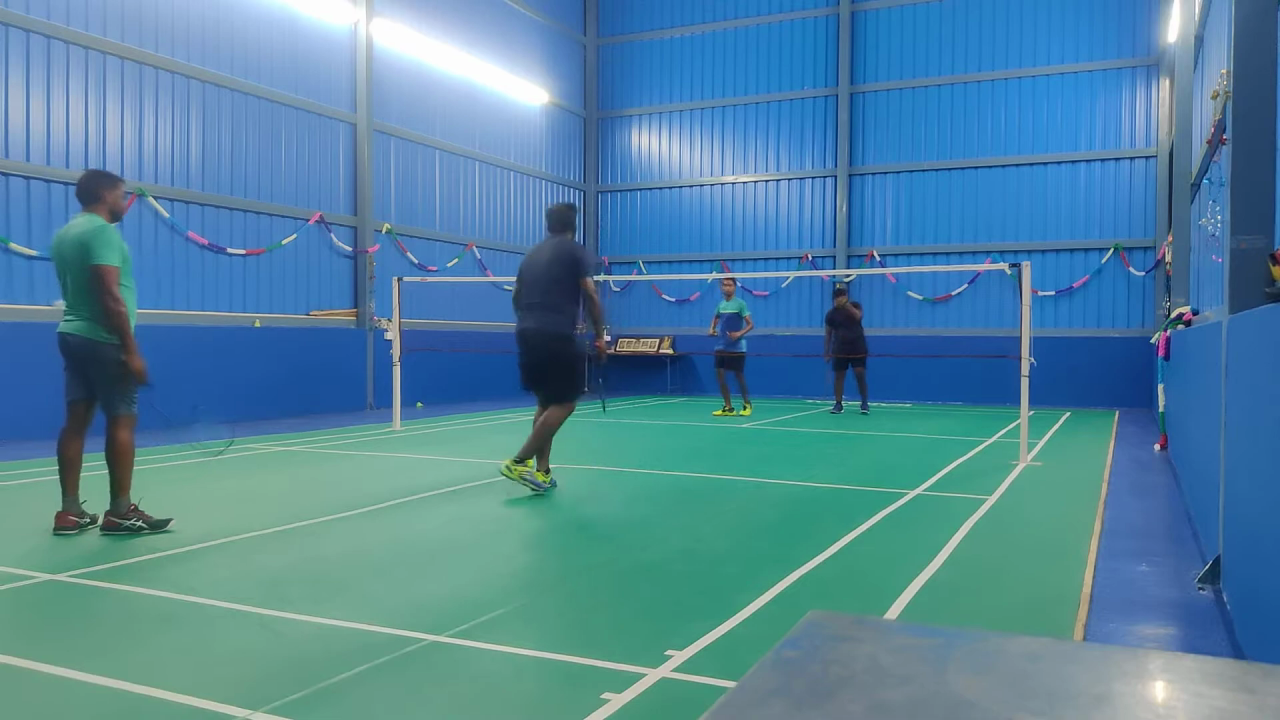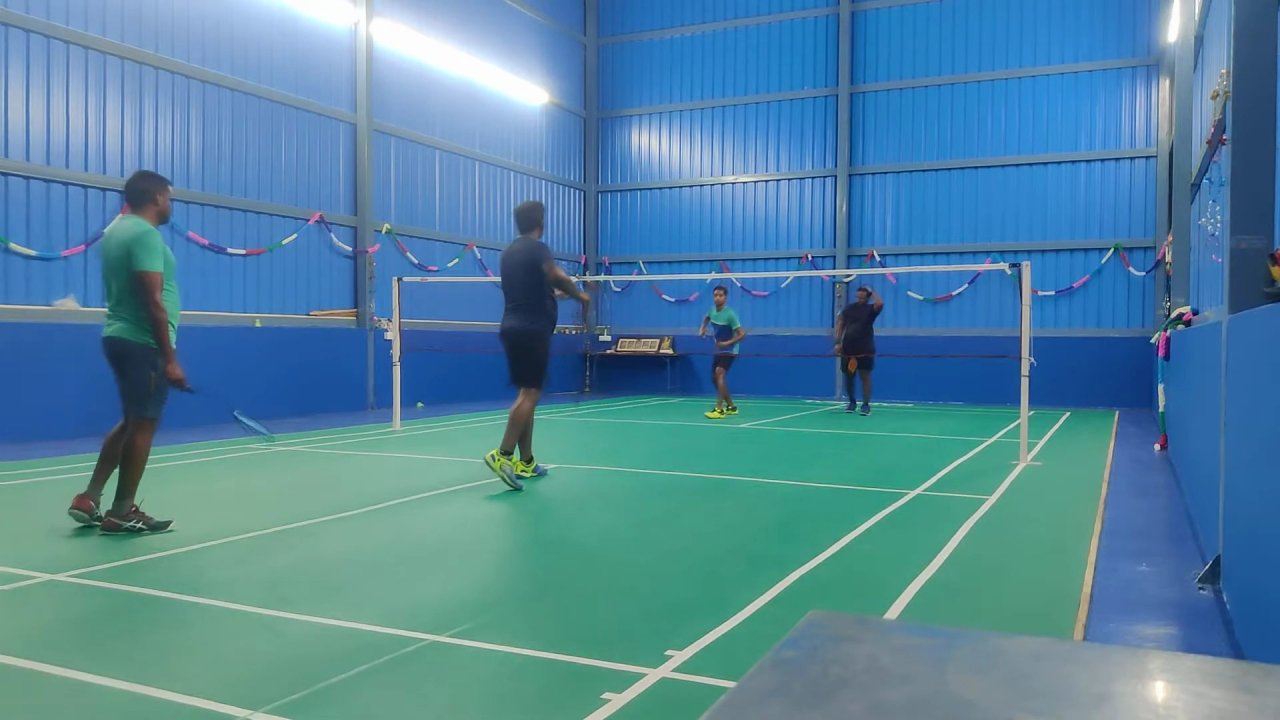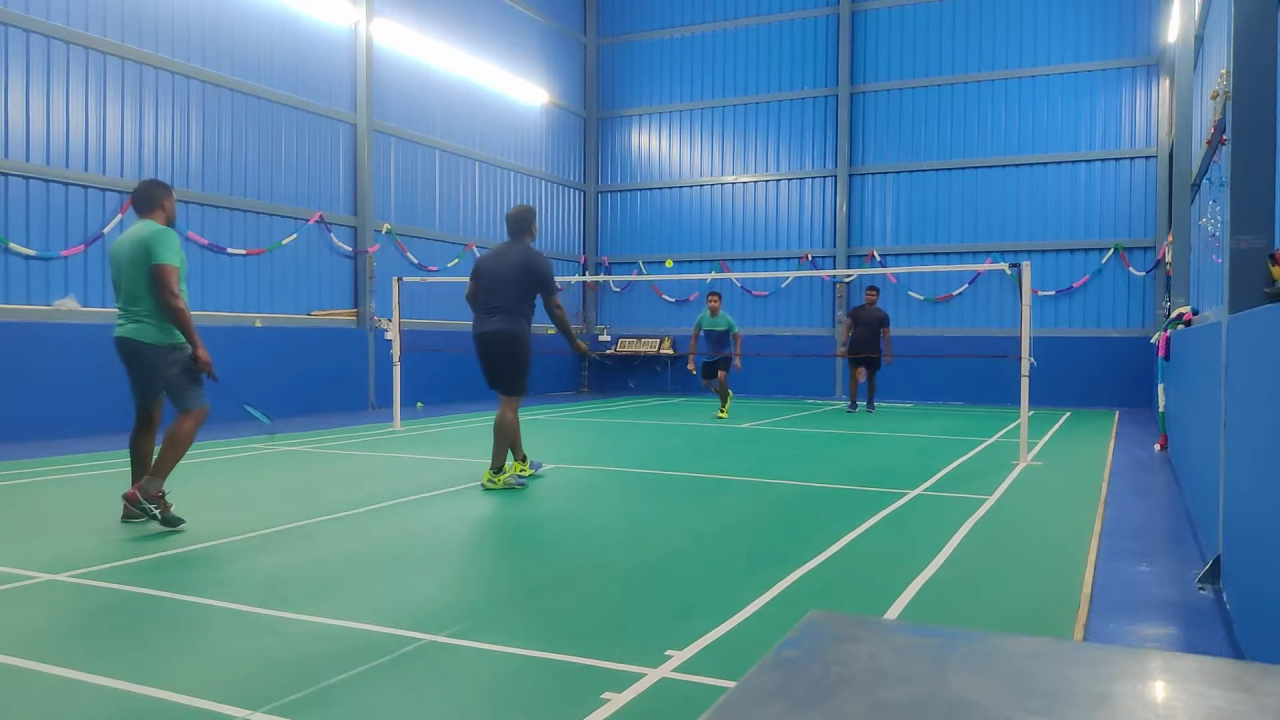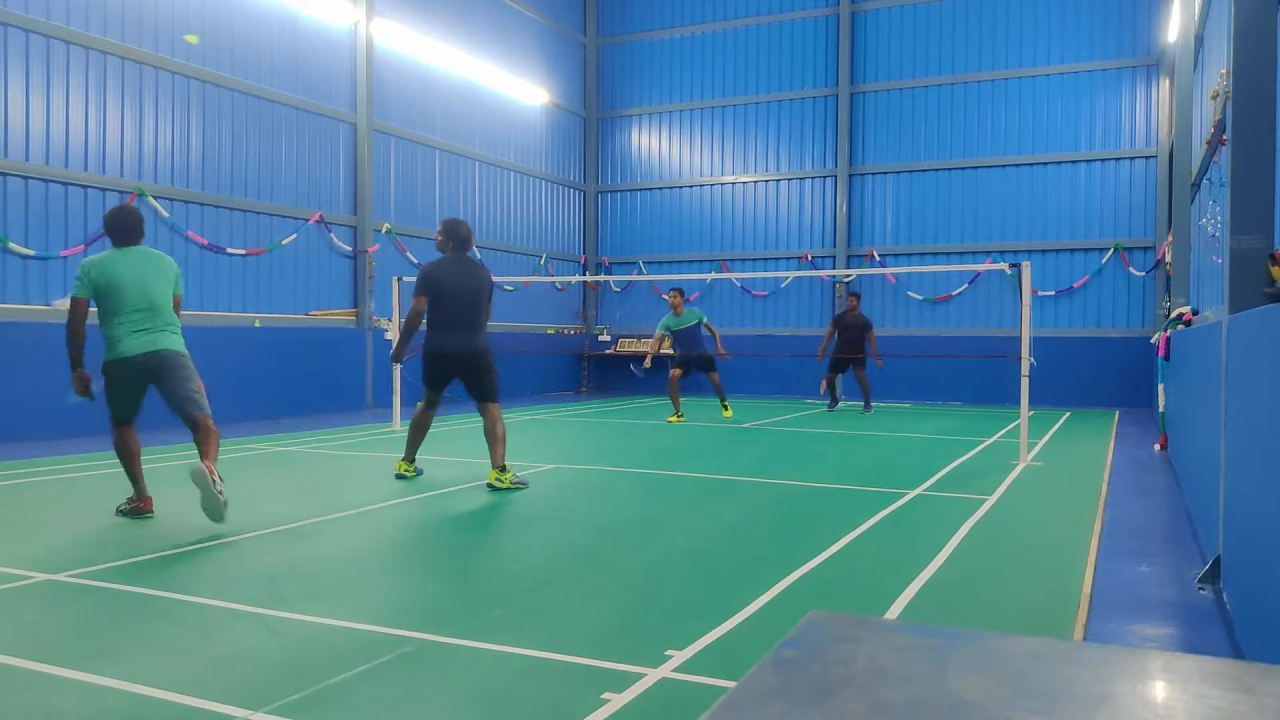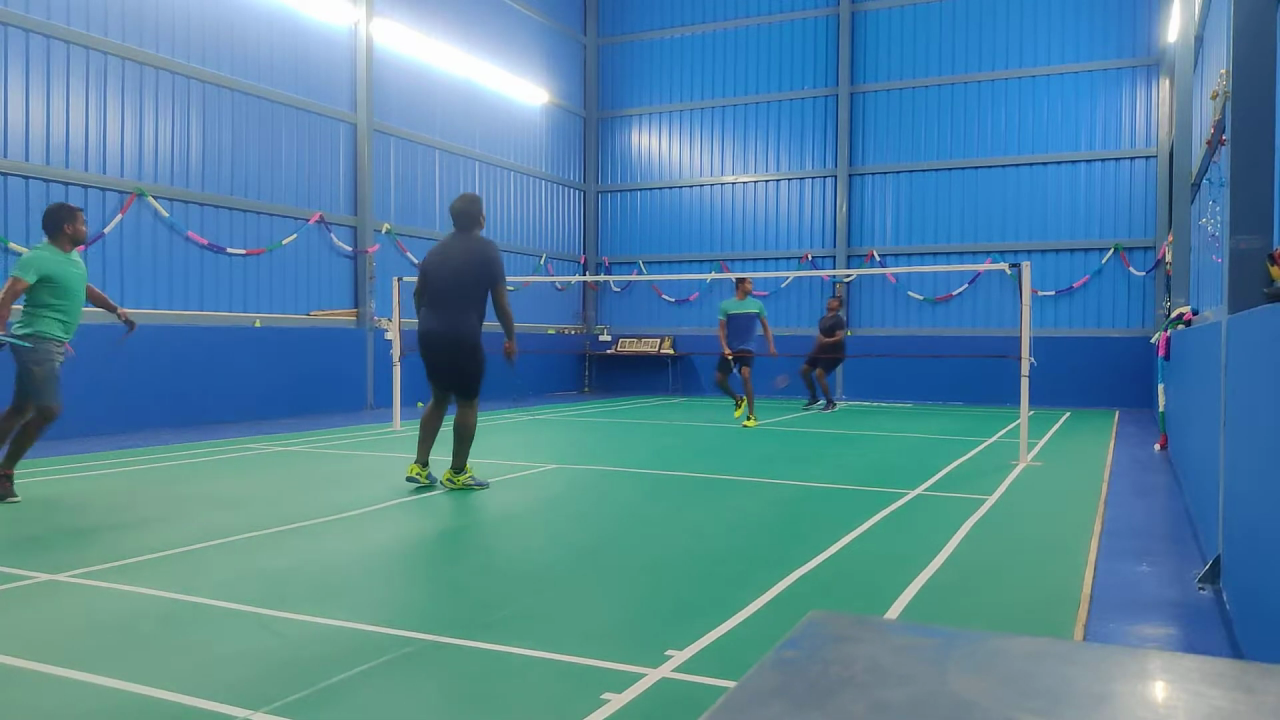
dt=1s
person 1, frame 1
left shoulder: (65, 234)
right shoulder: (102, 232)
right elbow: (110, 296)
right wrist: (131, 349)
left hip: (73, 335)
right hip: (103, 341)
left knee: (76, 421)
right knee: (122, 422)
left ankle: (70, 511)
right ankle: (120, 512)
person 1, frame 2
left shoulder: (116, 232)
right shoulder: (146, 235)
right elbow: (153, 302)
right wrist: (170, 357)
left hip: (120, 337)
right hip: (144, 344)
left knee: (130, 422)
right knee: (143, 425)
left ankle: (89, 497)
right ankle: (121, 513)
person 1, frame 3
left shoulder: (120, 241)
right shoulder: (162, 235)
right elbow: (170, 295)
right wrist: (197, 344)
left hip: (129, 338)
right hip: (160, 340)
left knee: (147, 418)
right knee: (194, 410)
left ankle: (139, 500)
right ankle: (148, 489)
person 1, frame 4
left shoulder: (94, 266)
right shoulder: (166, 263)
left elbow: (76, 323)
left wrist: (77, 369)
left hip: (124, 358)
right hip: (170, 351)
left knee: (122, 426)
right knee: (203, 422)
left ankle: (141, 499)
right ankle: (208, 465)
person 1, frame 5
left shoulder: (72, 257)
right shoulder: (38, 257)
left elbow: (84, 290)
left wrist: (116, 309)
left hip: (49, 345)
right hip: (36, 345)
right knee: (46, 412)
person 2, frame 1
left shoulder: (532, 255)
right shoulder: (575, 251)
left elbow: (518, 298)
right elbow: (590, 295)
right wrist: (599, 335)
left hip: (527, 333)
right hip: (556, 335)
left knee: (547, 403)
right knee: (565, 404)
left ankle: (541, 472)
right ankle: (520, 461)
person 2, frame 2
left shoulder: (510, 252)
right shoulder: (537, 248)
right elbow: (556, 275)
left wrist: (559, 293)
right wrist: (578, 294)
left hip: (514, 328)
right hip: (532, 330)
left knee: (528, 394)
right knee: (529, 394)
left ankle: (525, 462)
right ankle: (503, 455)
person 2, frame 3
left shoulder: (487, 256)
right shoulder: (536, 259)
left elbow: (471, 295)
right elbow: (554, 308)
right wrist: (574, 341)
left hip: (483, 334)
right hip: (512, 335)
left knee: (507, 399)
right knee: (510, 402)
left ankle: (520, 461)
right ankle: (497, 472)
person 2, frame 4
left shoulder: (431, 271)
right shoulder: (483, 274)
left elbow: (418, 312)
left wrist: (400, 347)
left hip: (438, 351)
right hip: (475, 351)
left knee: (428, 404)
right knee: (491, 409)
left ankle: (406, 463)
right ankle: (499, 472)
person 2, frame 5
left shoulder: (436, 250)
right shoulder: (487, 250)
left elbow: (418, 293)
right elbow: (500, 301)
right wrist: (511, 338)
left hip: (429, 334)
right hip: (462, 336)
left knee: (439, 398)
right knee: (468, 403)
left ankle: (421, 467)
right ankle: (457, 473)
